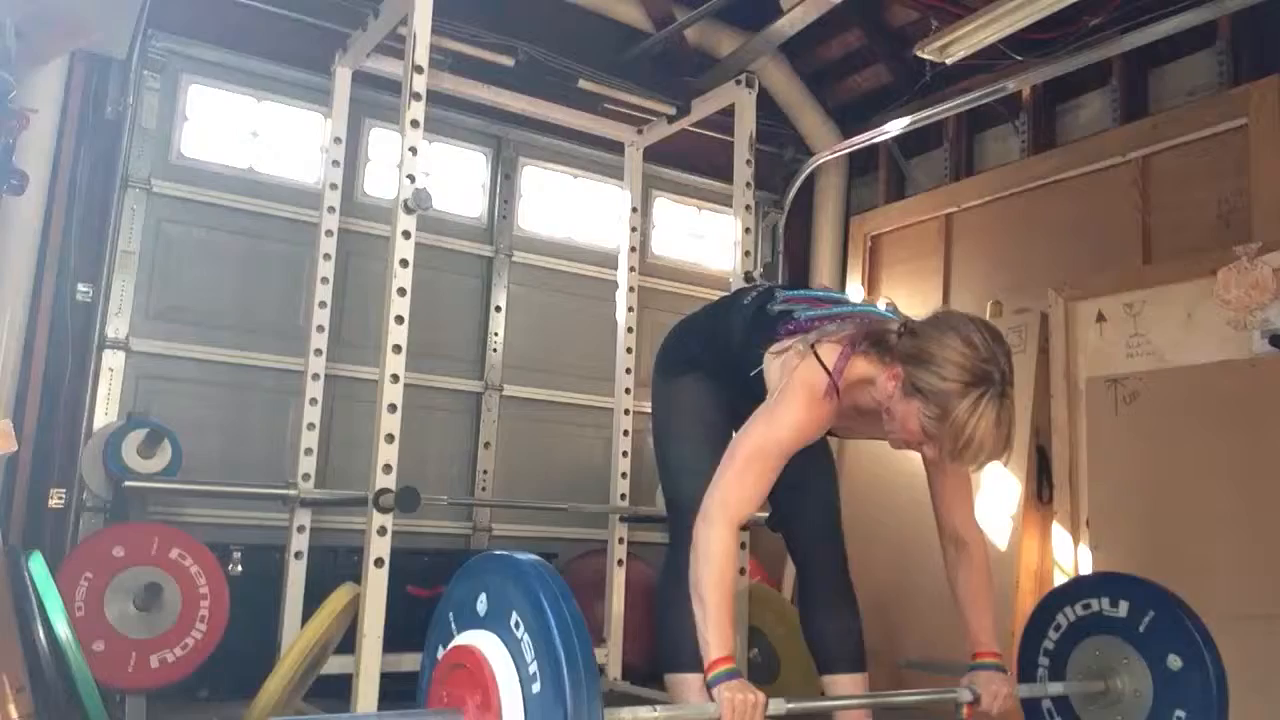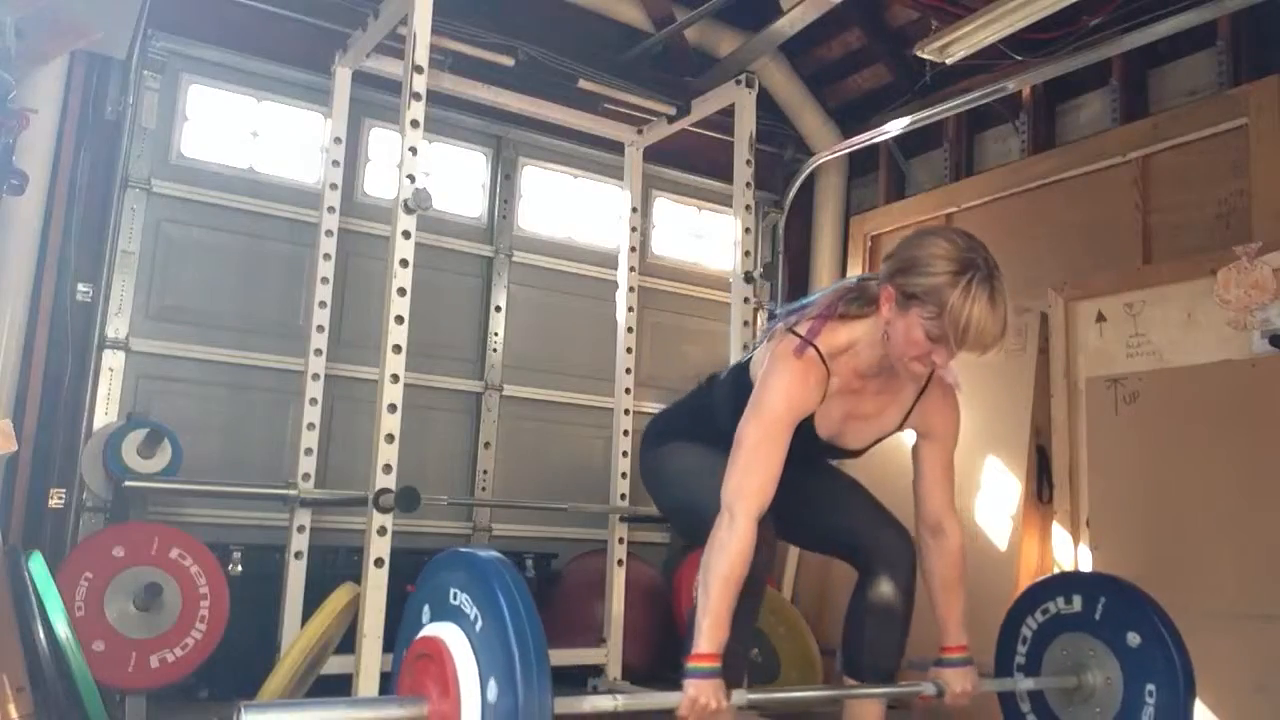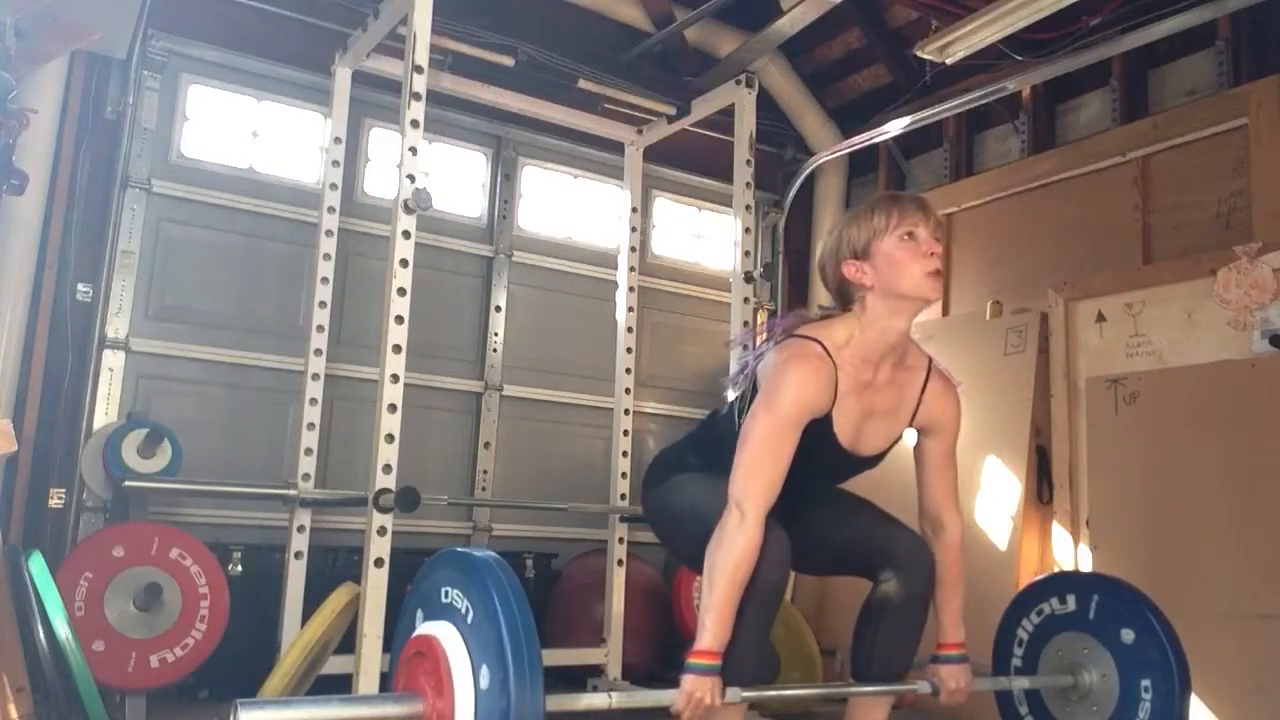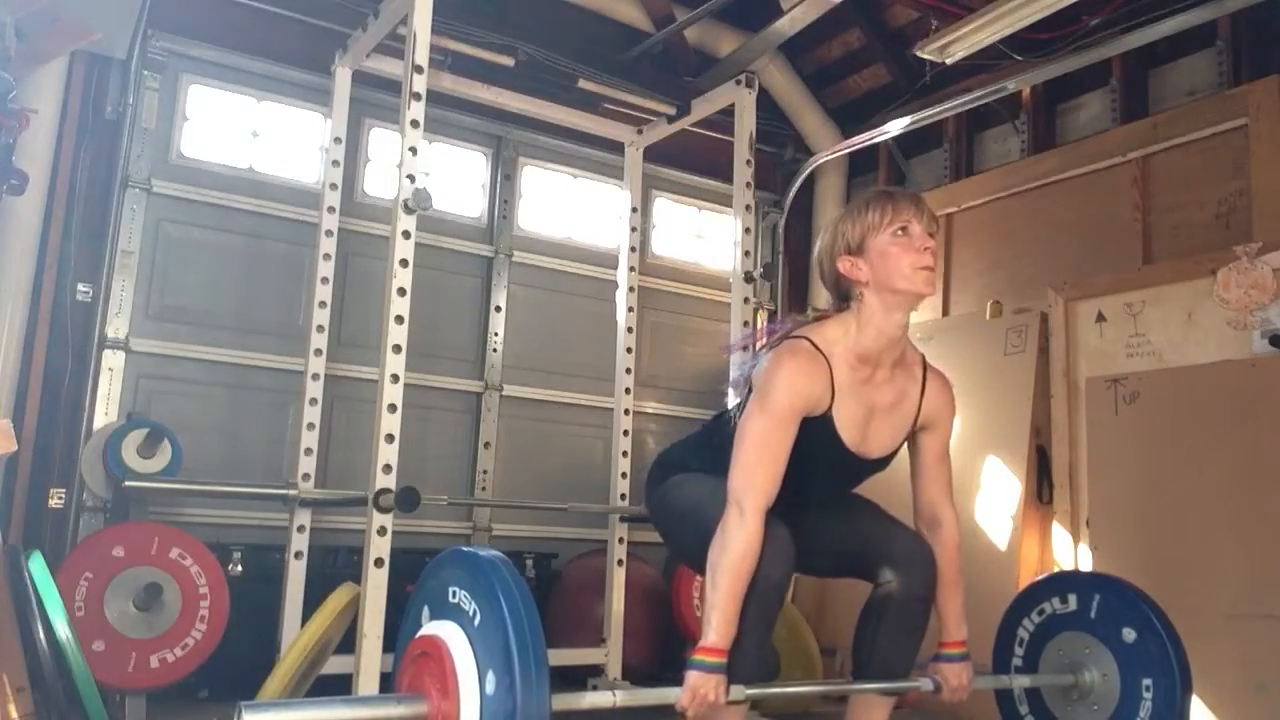
dt=1s
person 1, frame 1
left shoulder: (934, 403)
right shoulder: (815, 384)
left elbow: (962, 538)
right elbow: (716, 520)
left wrist: (987, 658)
right wrist: (722, 671)
left hip: (762, 385)
right hip: (700, 366)
left knee: (821, 546)
right knee: (697, 519)
person 1, frame 2
left shoulder: (933, 400)
right shoulder: (804, 362)
left elbow: (940, 528)
right elbow: (739, 515)
left wrist: (954, 652)
right wrist: (703, 663)
left hip: (790, 467)
right hip: (688, 448)
left knee: (892, 554)
right knee: (752, 542)
person 1, frame 3
left shoulder: (934, 392)
right shoulder: (807, 365)
left elbow: (943, 522)
right elbow: (744, 514)
left wrist: (951, 648)
right wrist: (705, 658)
left hip: (796, 498)
right hip: (693, 483)
left knee: (908, 559)
right knee: (765, 552)
person 1, frame 4
left shoulder: (931, 391)
right shoulder: (801, 365)
left elbow: (939, 519)
right elbow: (744, 513)
left wrist: (953, 647)
right wrist: (710, 655)
left hip: (804, 502)
right hip: (697, 484)
left knee: (909, 560)
right knee: (767, 551)
